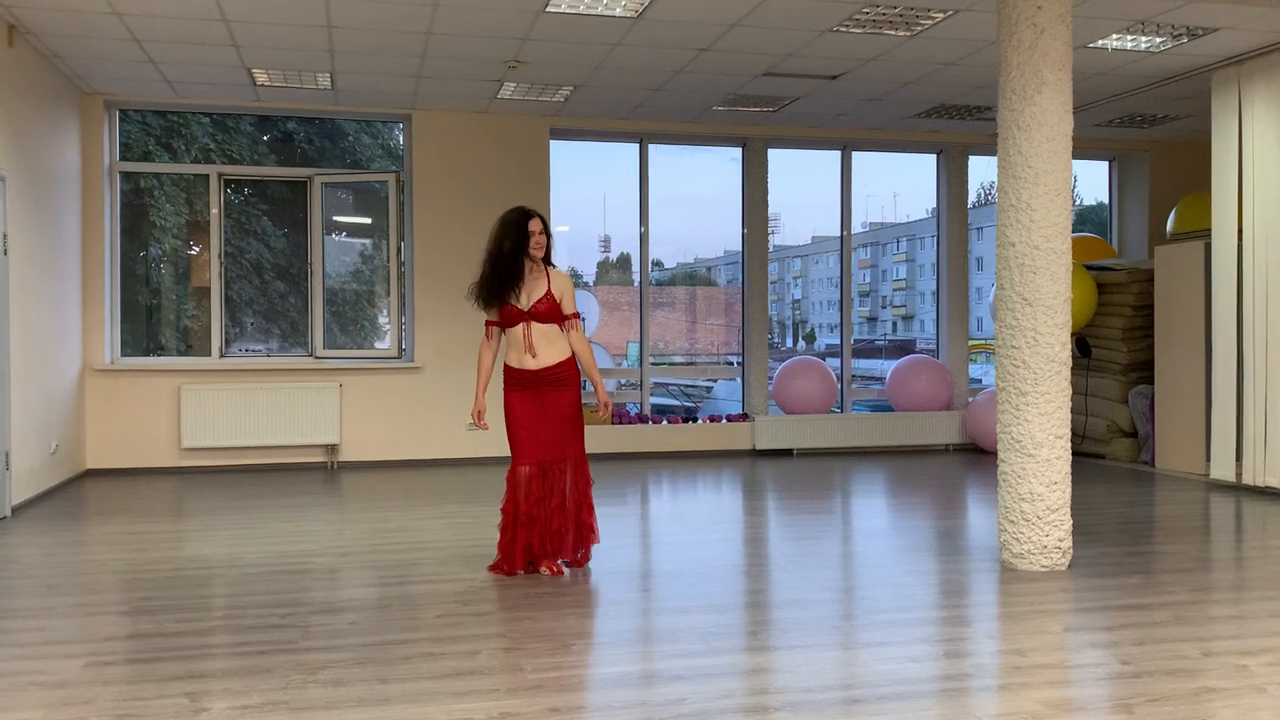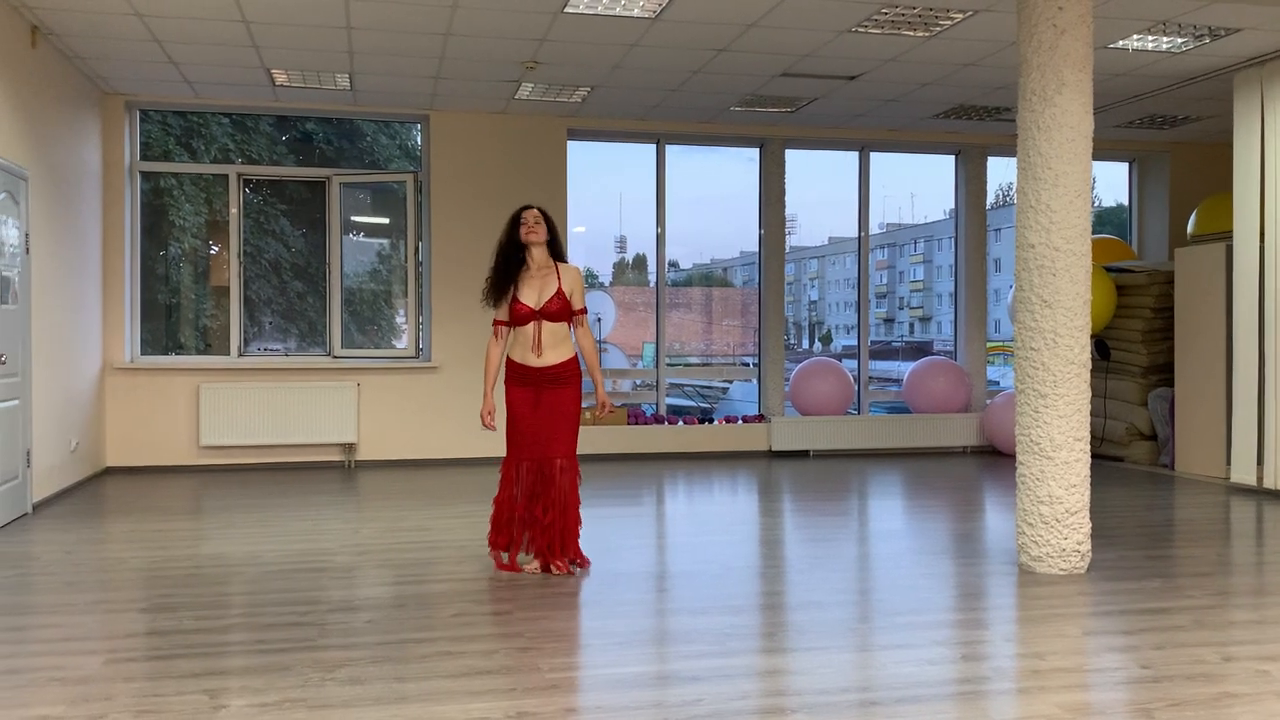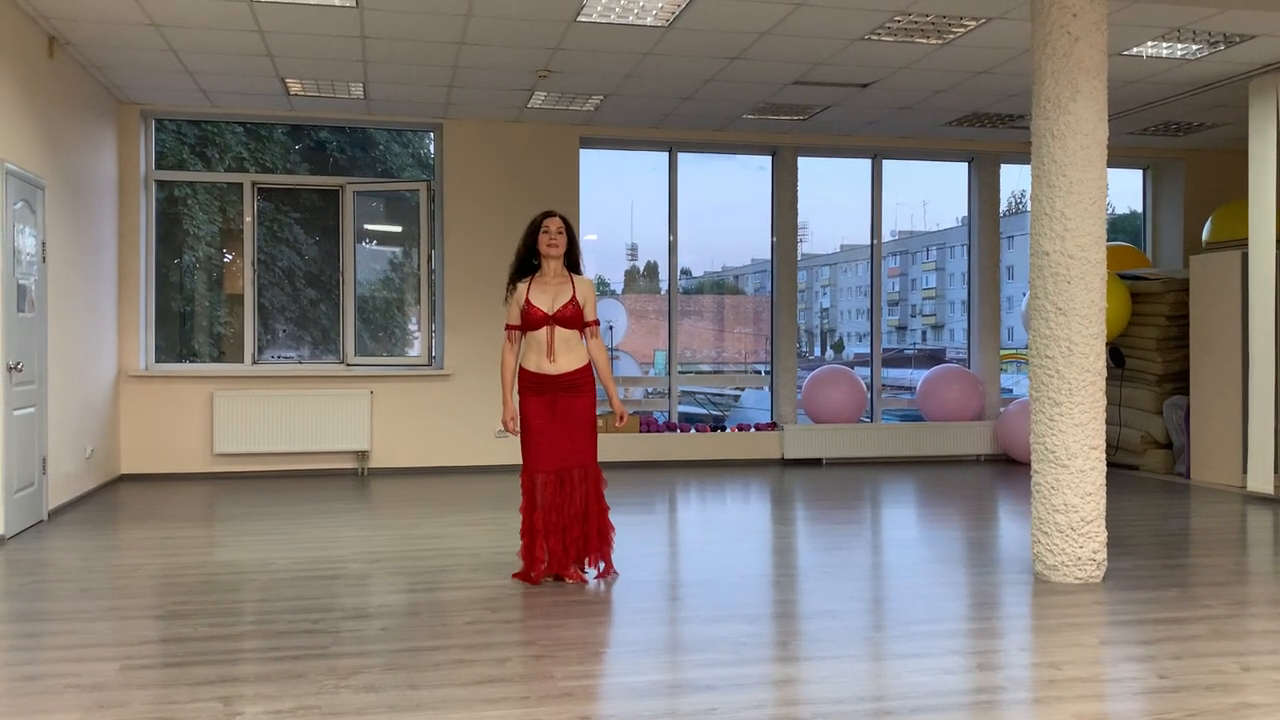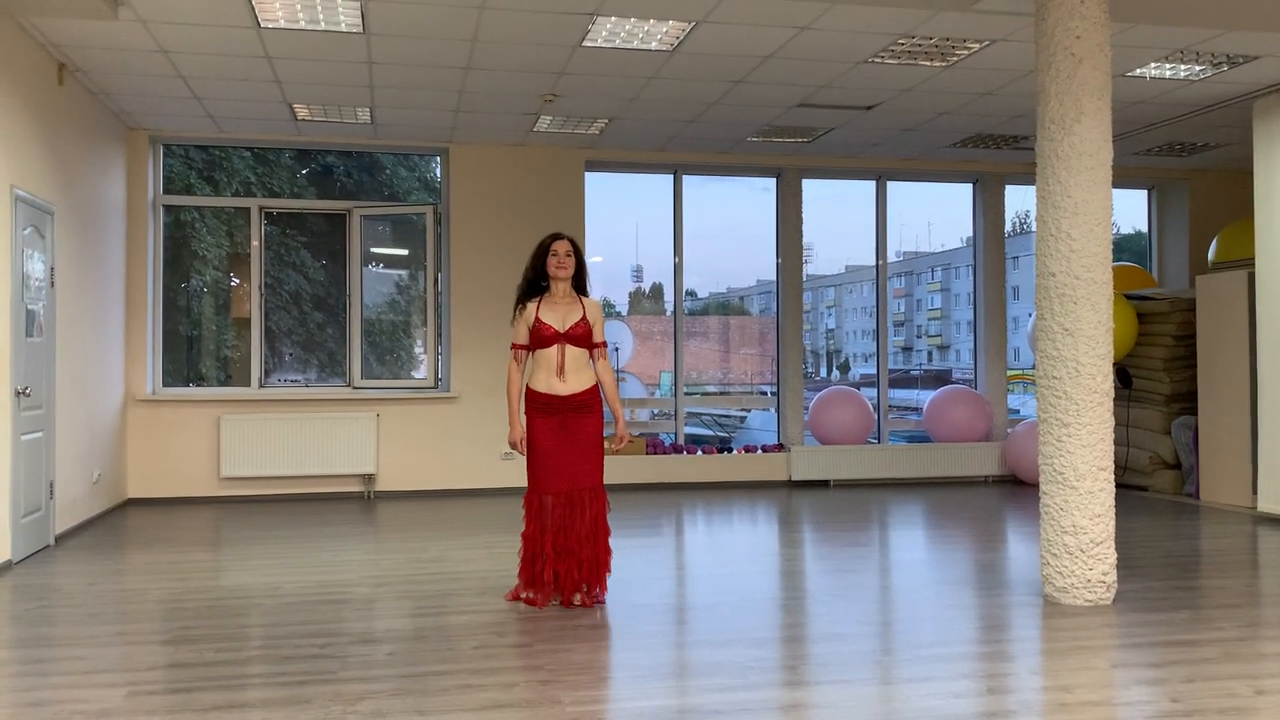
dt=1s
person 1, frame 1
left shoulder: (559, 280)
right shoulder: (500, 284)
left elbow: (576, 335)
right elbow: (489, 342)
left wrist: (598, 386)
right wrist: (479, 395)
left hip: (561, 381)
right hip: (519, 386)
left knee: (558, 464)
right knee: (525, 467)
left ankle: (550, 551)
right ankle: (520, 551)
person 1, frame 2
left shoulder: (570, 275)
right shoulder: (508, 282)
left elbow: (583, 332)
right elbow: (497, 340)
left wrist: (599, 385)
right wrist: (488, 395)
left hip: (563, 380)
right hip: (521, 382)
left knee: (559, 461)
right knee: (525, 462)
left ankle: (559, 552)
right ankle: (531, 550)
person 1, frame 3
left shoulder: (583, 287)
right shoulder: (520, 289)
left elbow: (595, 342)
right elbow: (510, 346)
left wrist: (613, 397)
right wrist: (507, 402)
left hip: (577, 388)
right hip: (534, 391)
left knee: (577, 471)
right knee: (540, 472)
left ankle: (572, 561)
right ankle: (542, 561)
person 1, frame 4
left shoulder: (591, 308)
right shoulder: (528, 310)
left elbow: (602, 364)
right elbow: (516, 366)
left wrist: (619, 417)
right wrist: (514, 421)
left hip: (585, 409)
right hip: (542, 410)
left knee: (585, 493)
right knee: (547, 493)
left ankle: (579, 584)
right ankle: (545, 583)
